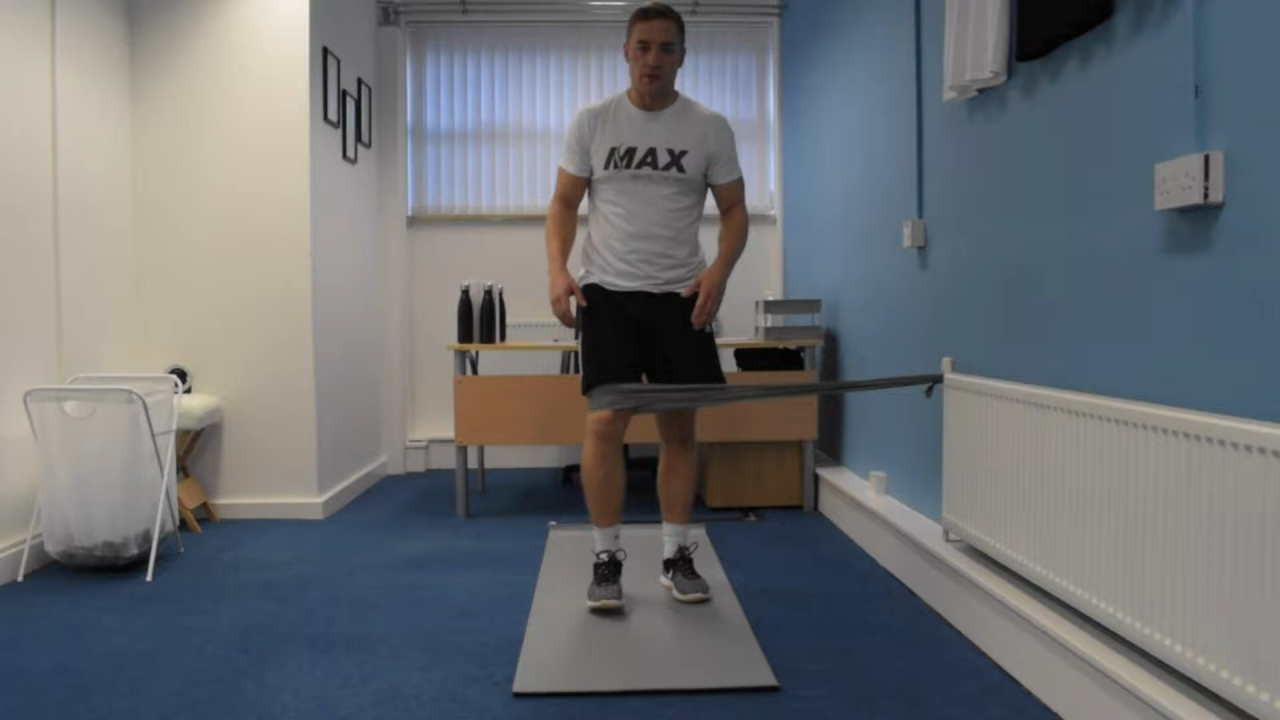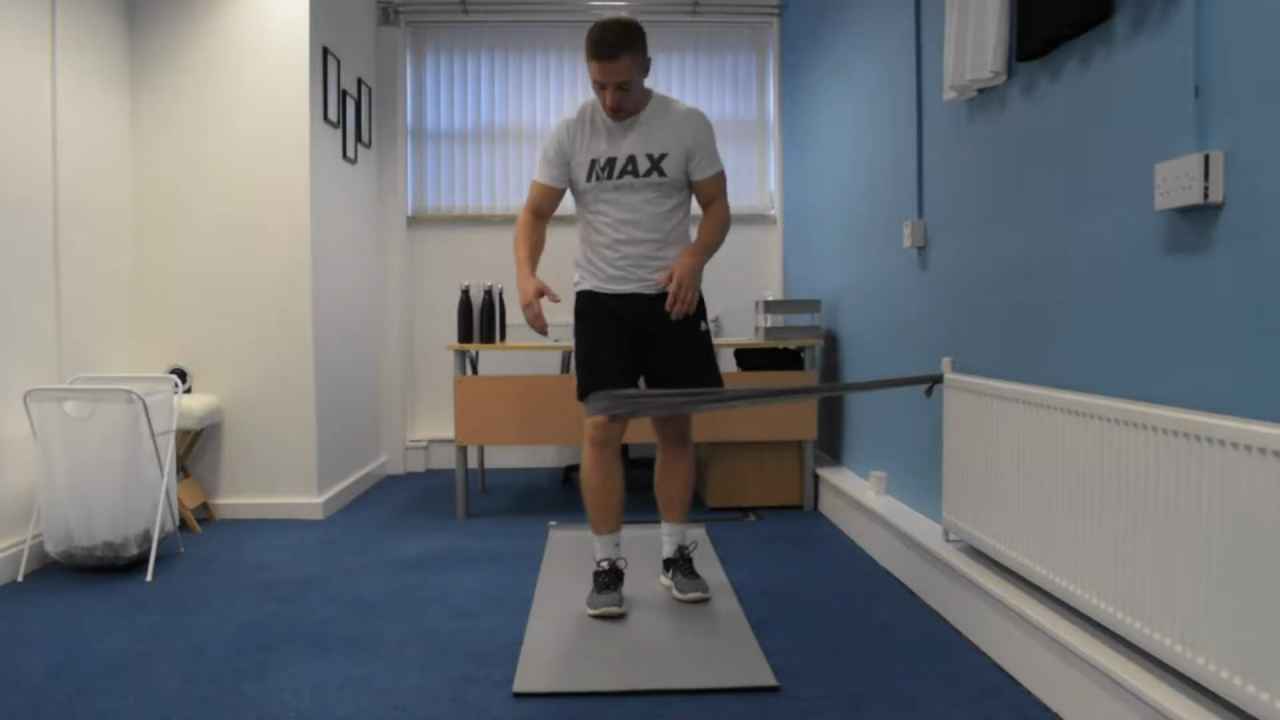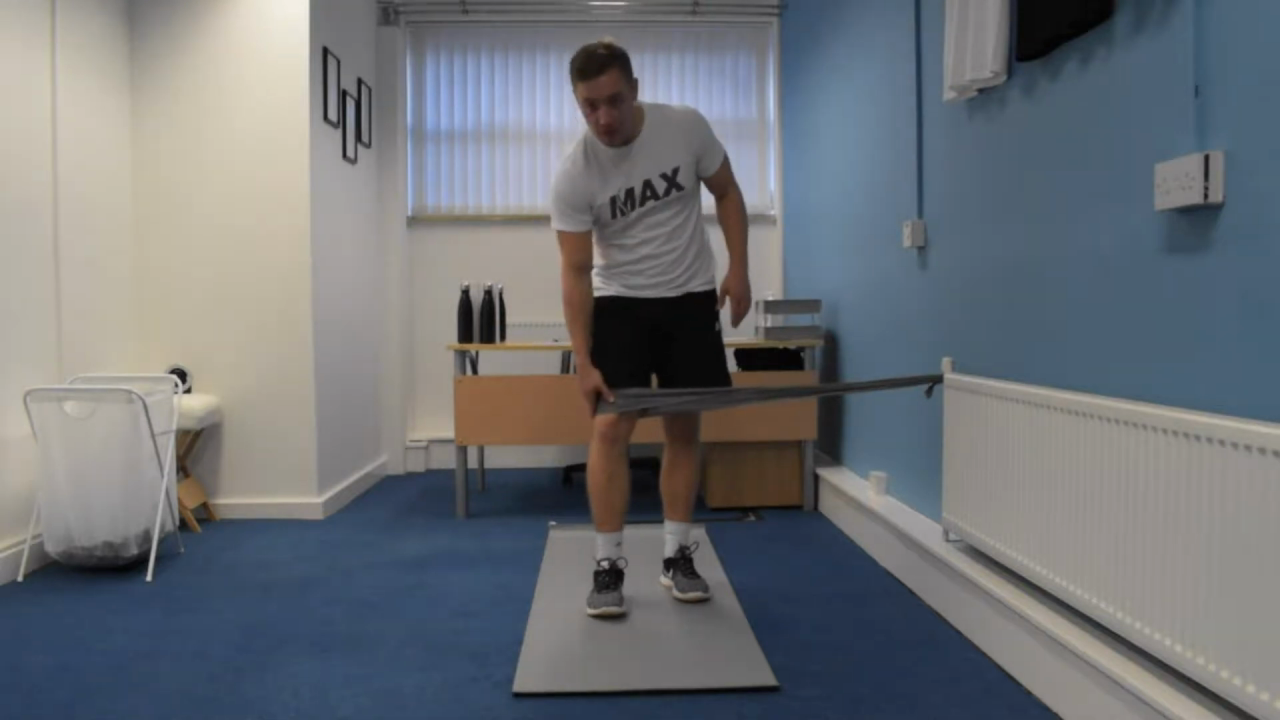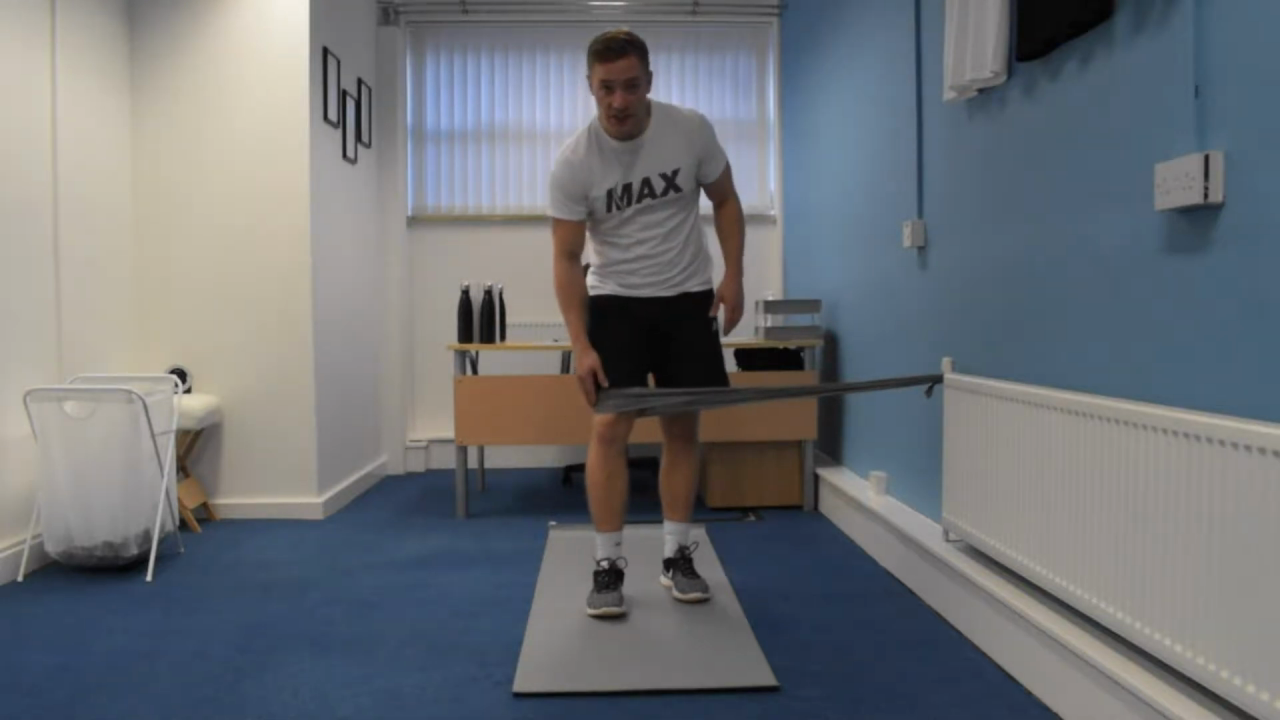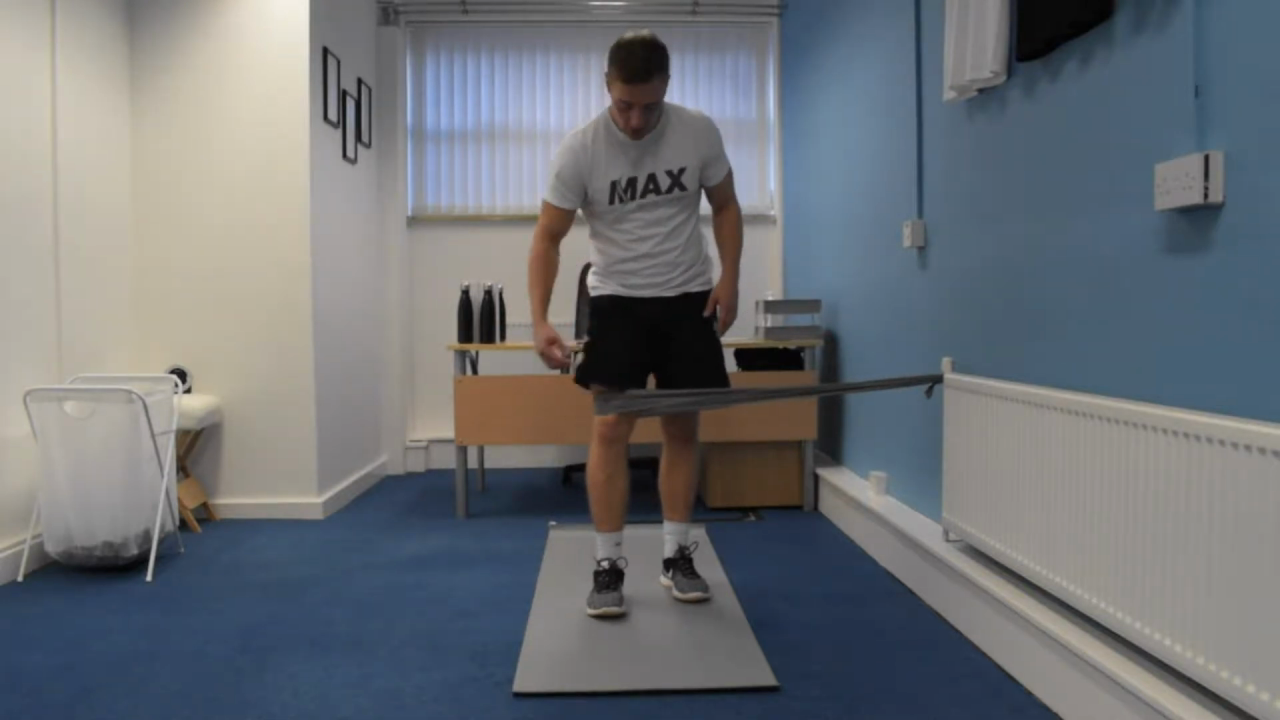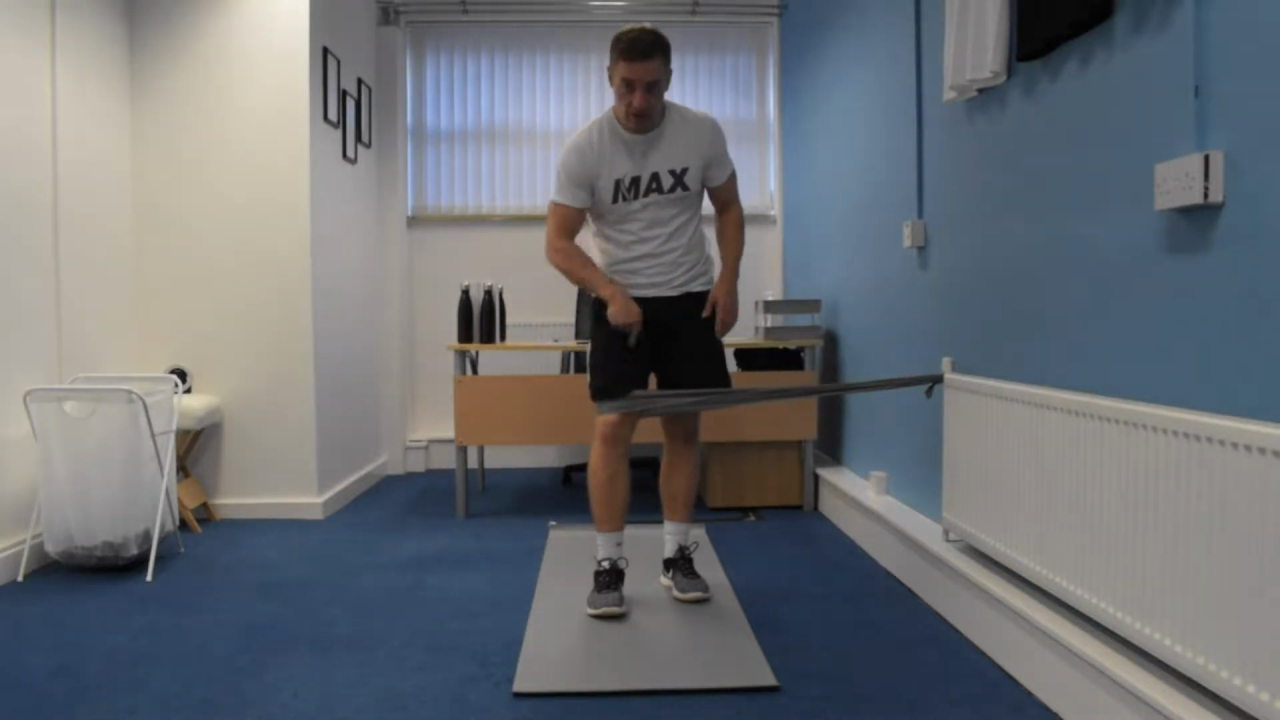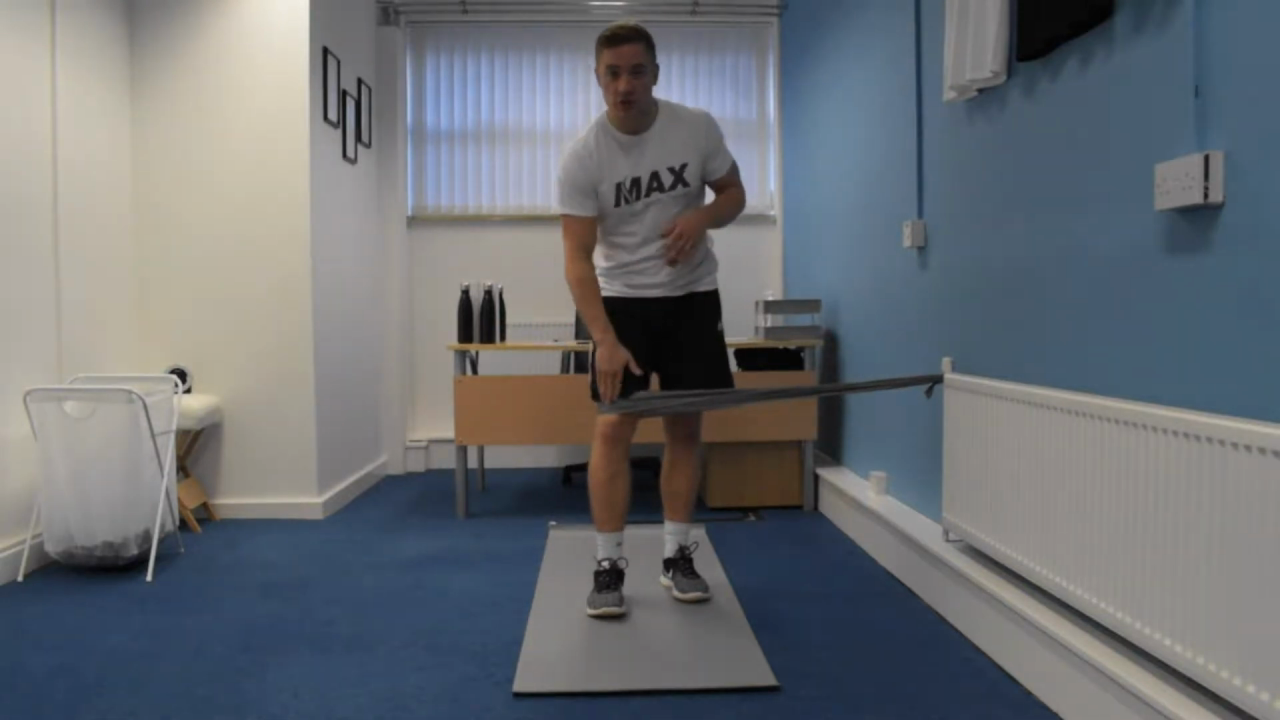
dt=0.7s
person 1, frame 1
left shoulder: (710, 128)
right shoulder: (591, 122)
left elbow: (734, 210)
right elbow: (564, 203)
left wrist: (721, 269)
right wrist: (558, 269)
left hip: (680, 298)
right hip: (608, 295)
left knee: (679, 430)
right knee: (605, 424)
left ankle: (676, 557)
right ankle: (606, 559)
person 1, frame 2
left shoulder: (688, 124)
right shoulder: (569, 133)
left elbow: (716, 207)
right elbow: (536, 212)
left wrist: (694, 258)
right wrist: (526, 274)
left hip: (672, 297)
right hip: (602, 299)
left knee: (675, 428)
right knee: (602, 429)
left ankle: (675, 556)
right ankle: (607, 565)
person 1, frame 3
left shoulder: (686, 125)
right shoulder: (574, 174)
left elbow: (727, 192)
right elbow: (576, 272)
left wrist: (738, 267)
right wrist: (584, 360)
left hip: (691, 298)
right hip: (620, 303)
left knee: (683, 427)
right knee: (612, 427)
left ankle: (677, 555)
right ankle: (608, 565)
person 1, frame 4
left shoulder: (691, 129)
right shoulder: (573, 162)
left elbow: (726, 201)
right elbow: (567, 257)
left wrist: (733, 276)
right wrist: (580, 345)
left hip: (688, 299)
right hip: (616, 302)
left knee: (682, 427)
right knee: (609, 427)
left ankle: (677, 556)
right ankle: (608, 565)
person 1, frame 5
left shoulder: (699, 132)
right shoulder: (579, 151)
left elbow: (725, 206)
right elbow: (547, 237)
left wrist: (728, 277)
right wrist: (540, 321)
left hip: (688, 299)
right hip: (617, 301)
left knee: (682, 427)
right knee: (610, 427)
left ankle: (676, 556)
right ankle: (607, 566)
person 1, frame 6
left shoulder: (703, 131)
right shoulder: (584, 148)
left elbow: (728, 207)
right elbow: (559, 242)
left wrist: (727, 278)
right wrist: (610, 295)
left hip: (691, 300)
right hip: (619, 303)
left knee: (683, 428)
right knee: (612, 429)
left ankle: (677, 556)
right ankle: (608, 566)
person 1, frame 7
left shoulder: (698, 127)
right shoulder: (582, 157)
left elbow: (733, 192)
right elbow: (578, 260)
left wrist: (701, 217)
right wrist: (606, 341)
left hip: (693, 298)
right hip: (624, 302)
left knee: (685, 428)
right knee: (613, 429)
left ankle: (677, 556)
right ankle: (608, 566)
